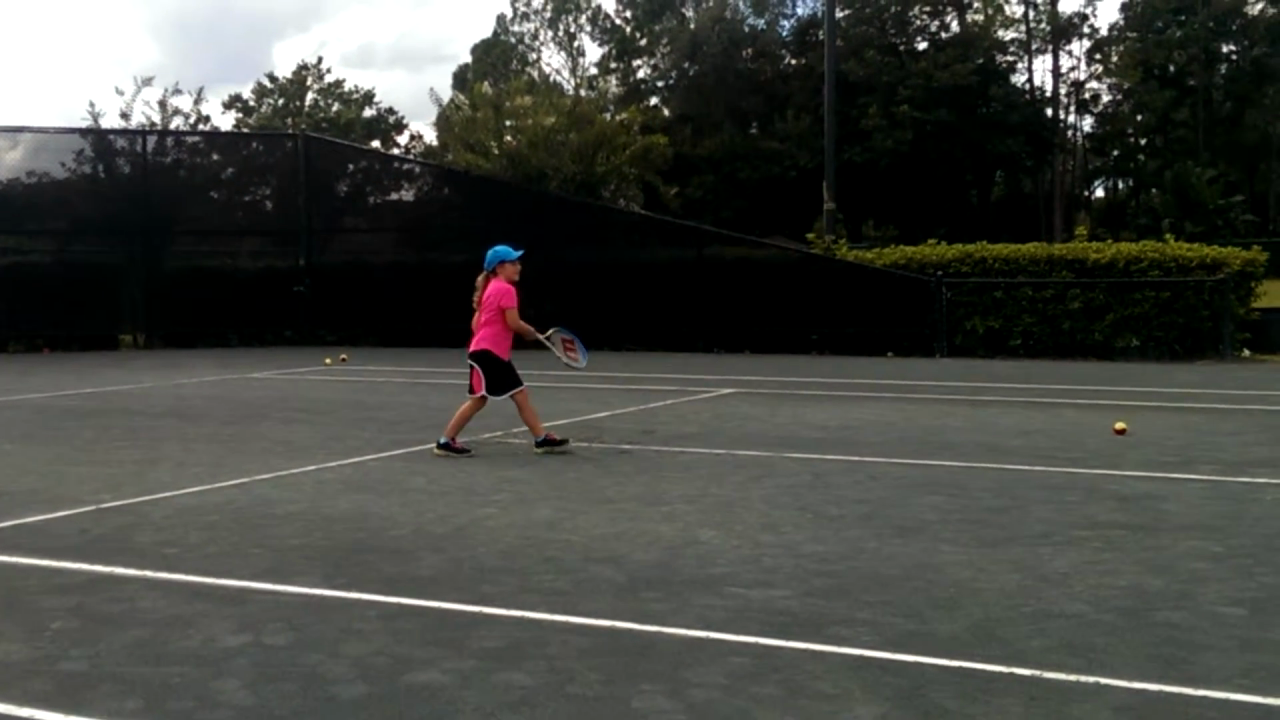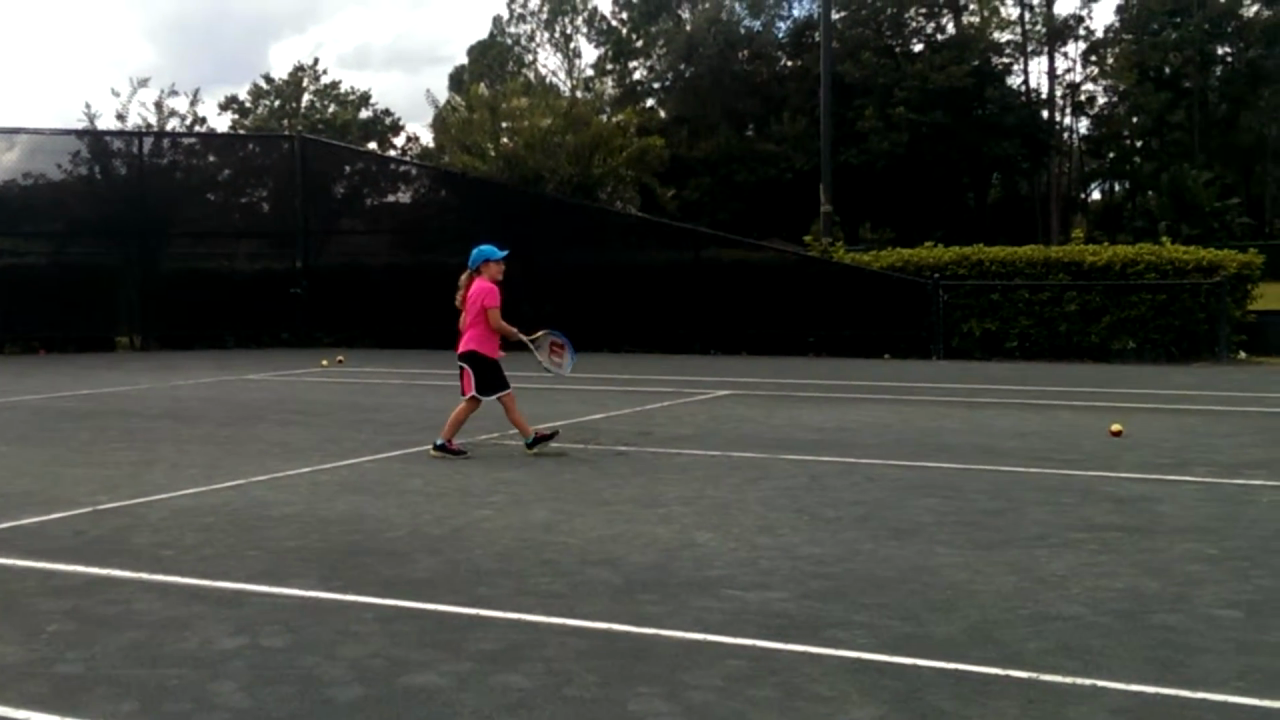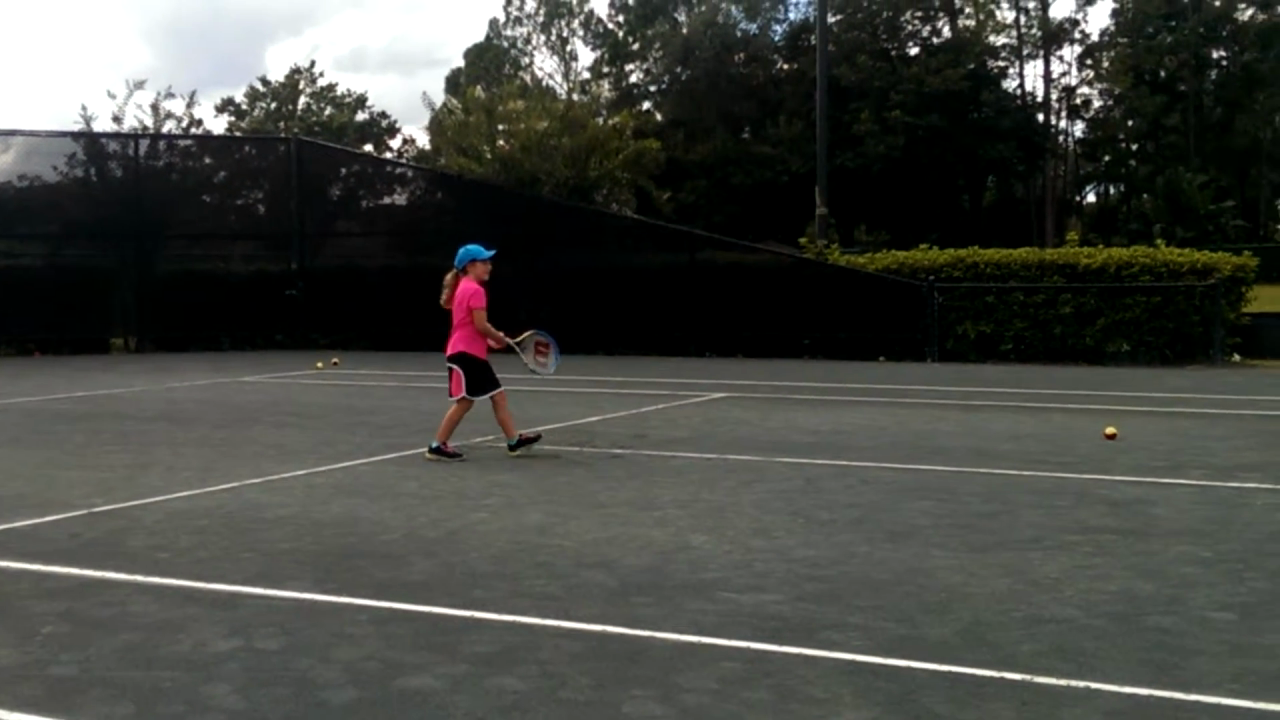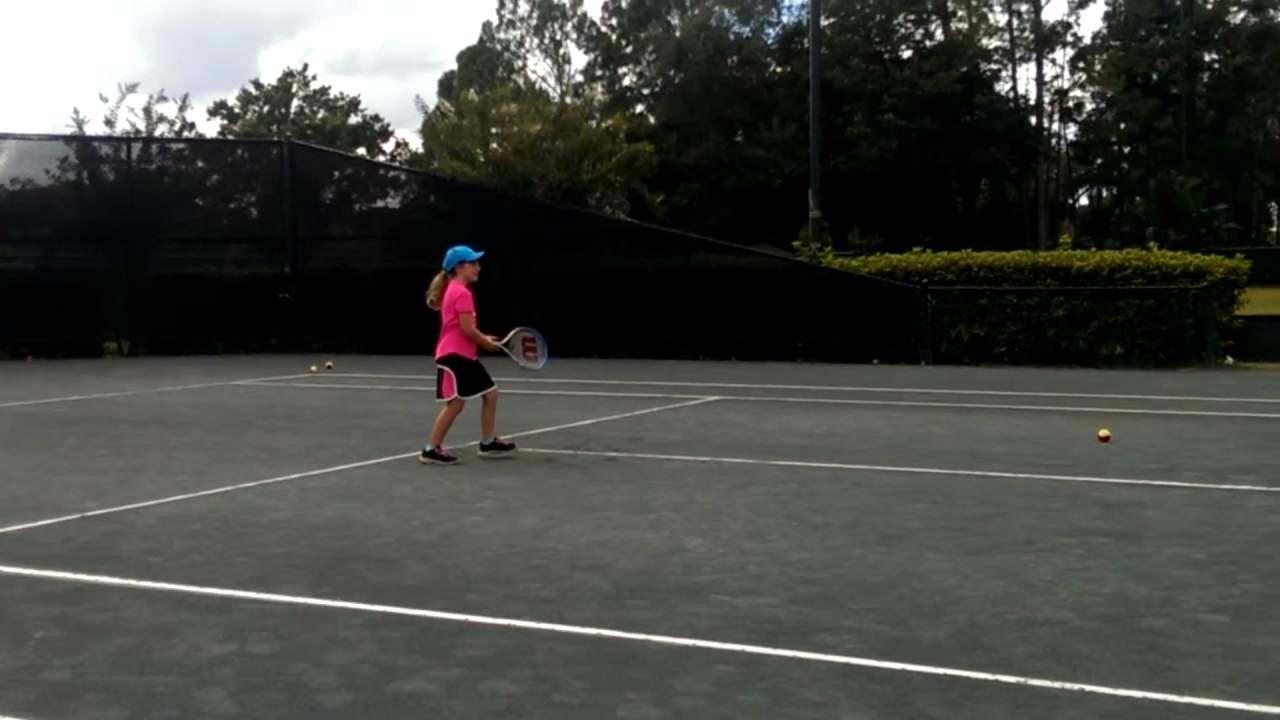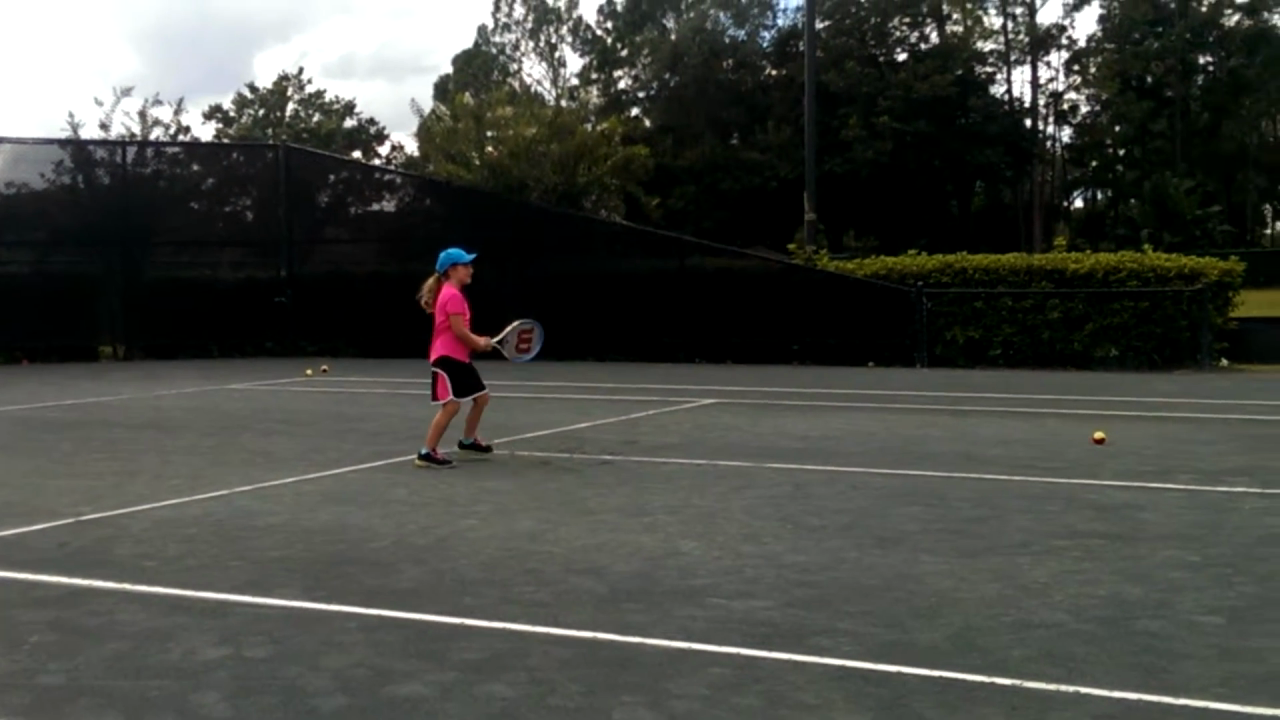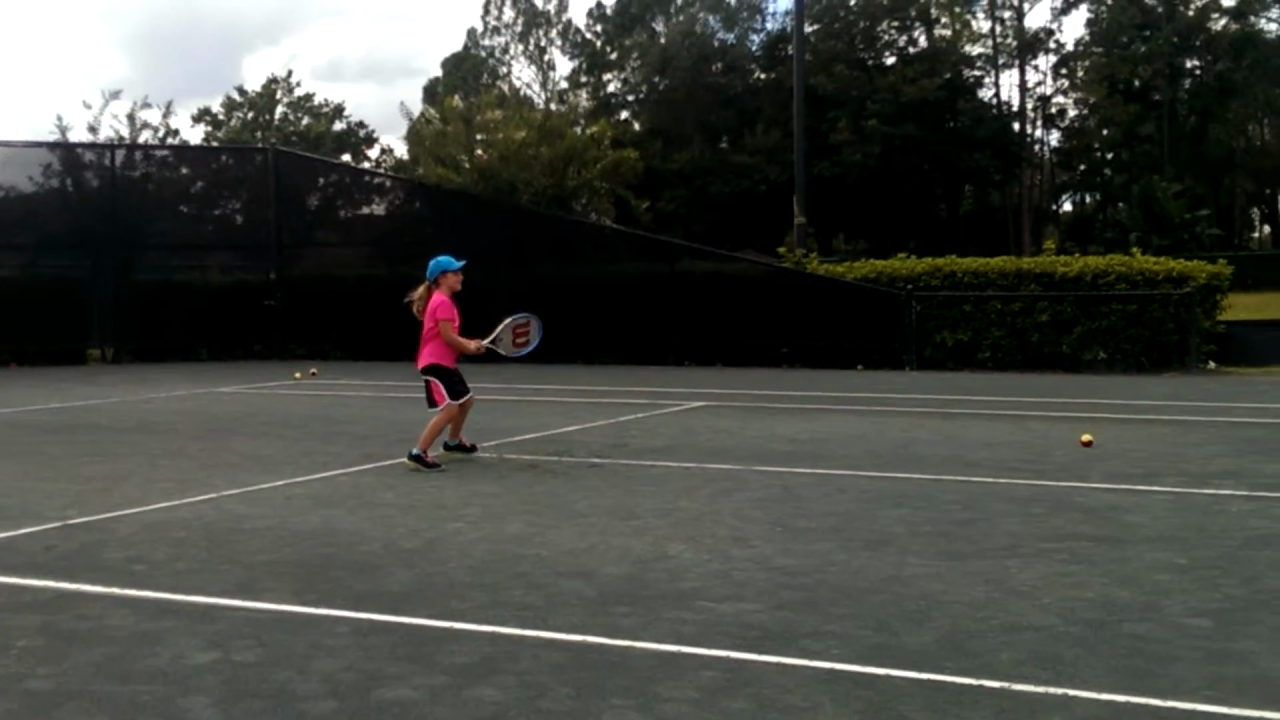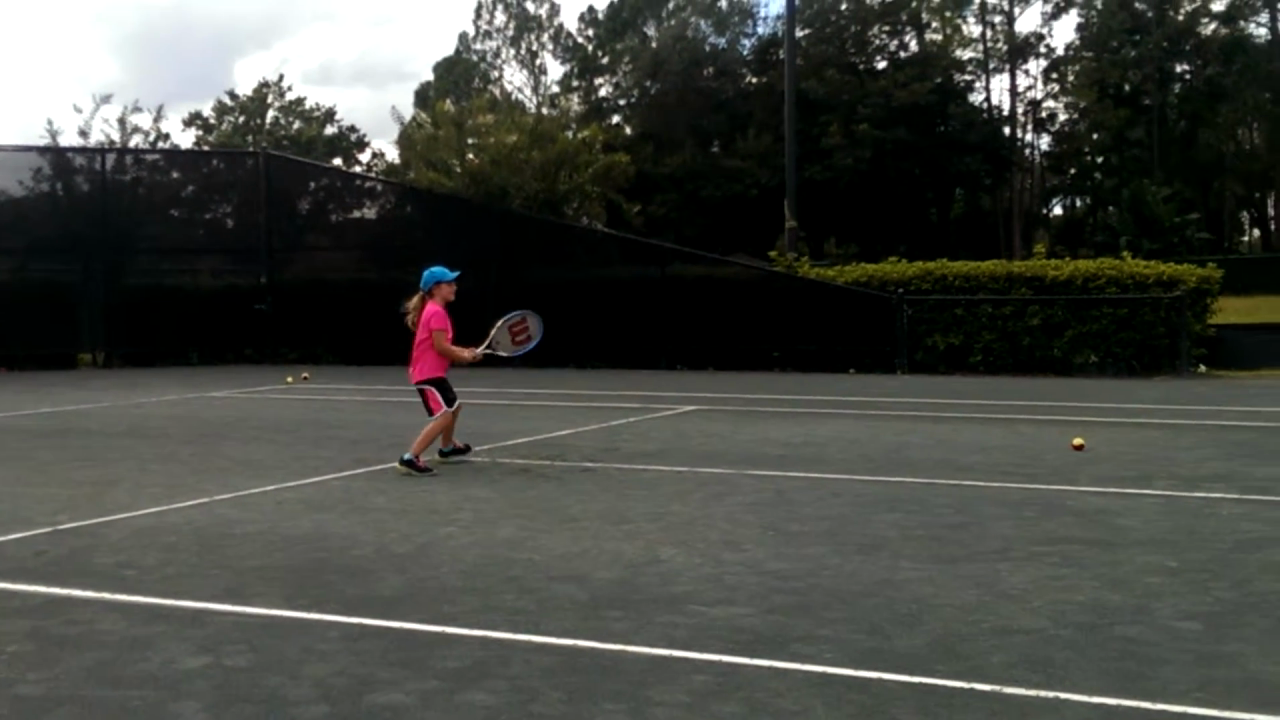
dt=0.1s
person 1, frame 1
left shoulder: (491, 289)
right shoulder: (506, 289)
left elbow: (475, 324)
right elbow: (513, 323)
right wrist: (531, 333)
left hip: (495, 353)
right hip: (487, 352)
left knee: (520, 395)
right knee: (479, 399)
left ankle: (542, 438)
right ankle: (445, 441)
person 1, frame 2
left shoulder: (474, 288)
right shoulder: (489, 289)
left elbow: (462, 324)
right elbow: (495, 323)
right wrist: (514, 334)
left hip: (485, 354)
right hip: (476, 353)
left knee: (507, 397)
right knee: (472, 400)
left ankle: (531, 438)
right ankle: (442, 443)
person 1, frame 3
left shoulder: (464, 289)
right shoulder: (475, 290)
right elbow: (481, 325)
left wrist: (489, 340)
right wrist: (500, 338)
left hip: (475, 354)
right hip: (464, 354)
left knee: (498, 396)
right knee: (464, 401)
left ankle: (514, 440)
right ankle: (437, 447)
person 1, frame 4
left shoulder: (452, 291)
right shoulder: (462, 293)
right elbow: (467, 328)
left wrist: (483, 340)
right wrist: (487, 343)
left hip: (465, 356)
right hip: (454, 356)
left knee: (491, 394)
right knee: (455, 403)
left ankle: (489, 442)
right ankle: (431, 450)
person 1, frame 5
left shoulder: (450, 294)
right shoulder: (453, 295)
right elbow: (459, 331)
left wrist: (479, 340)
right wrist: (479, 345)
left hip: (459, 359)
right hip: (447, 358)
left knee: (481, 397)
right knee: (451, 405)
left ankle: (468, 440)
right ankle: (426, 452)
person 1, frame 6
left shoulder: (442, 301)
right shoulder: (443, 302)
right elbow: (447, 337)
left wrist: (469, 343)
right wrist: (469, 349)
left hip: (446, 364)
right hip: (436, 365)
left knee: (466, 401)
right knee: (449, 410)
left ankle: (453, 442)
right ankle: (418, 453)
person 1, frame 7
left shoulder: (438, 312)
right shoulder: (436, 313)
right elbow: (440, 346)
left wrist: (466, 352)
right wrist: (463, 358)
left hip: (436, 373)
right hip: (428, 375)
left knee: (454, 407)
right knee: (443, 417)
left ankle: (447, 448)
right ankle: (410, 458)
